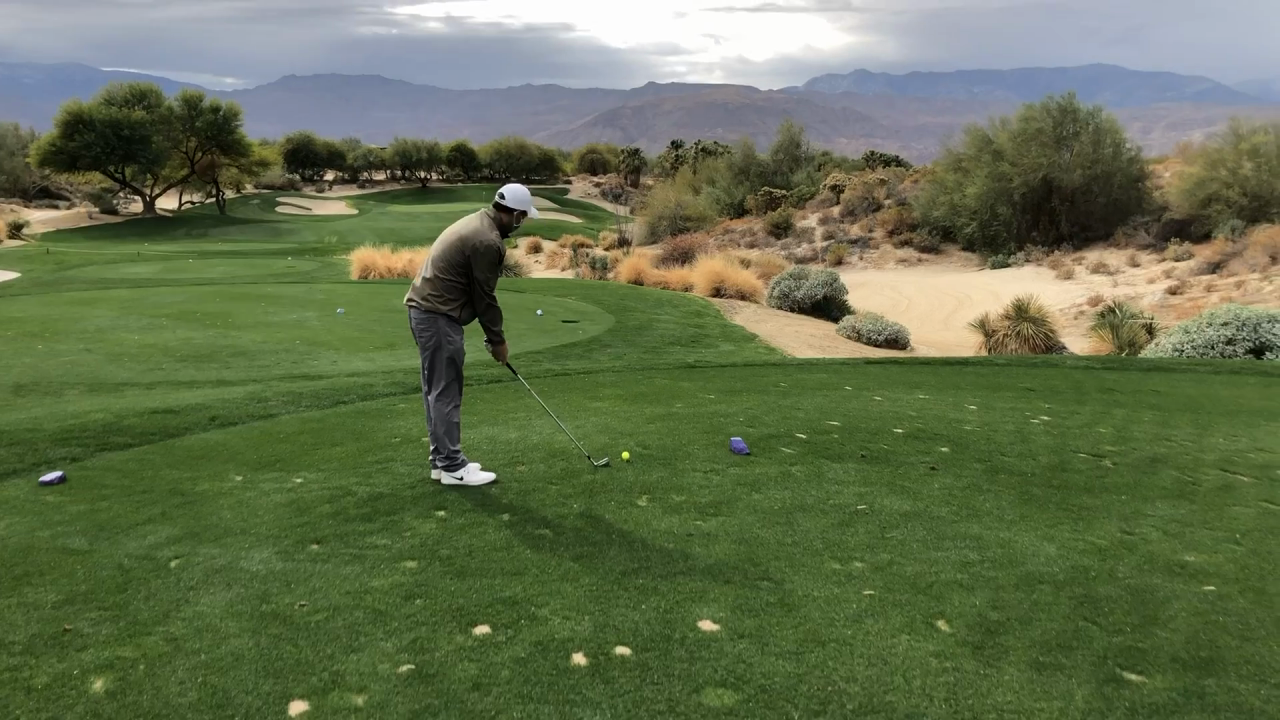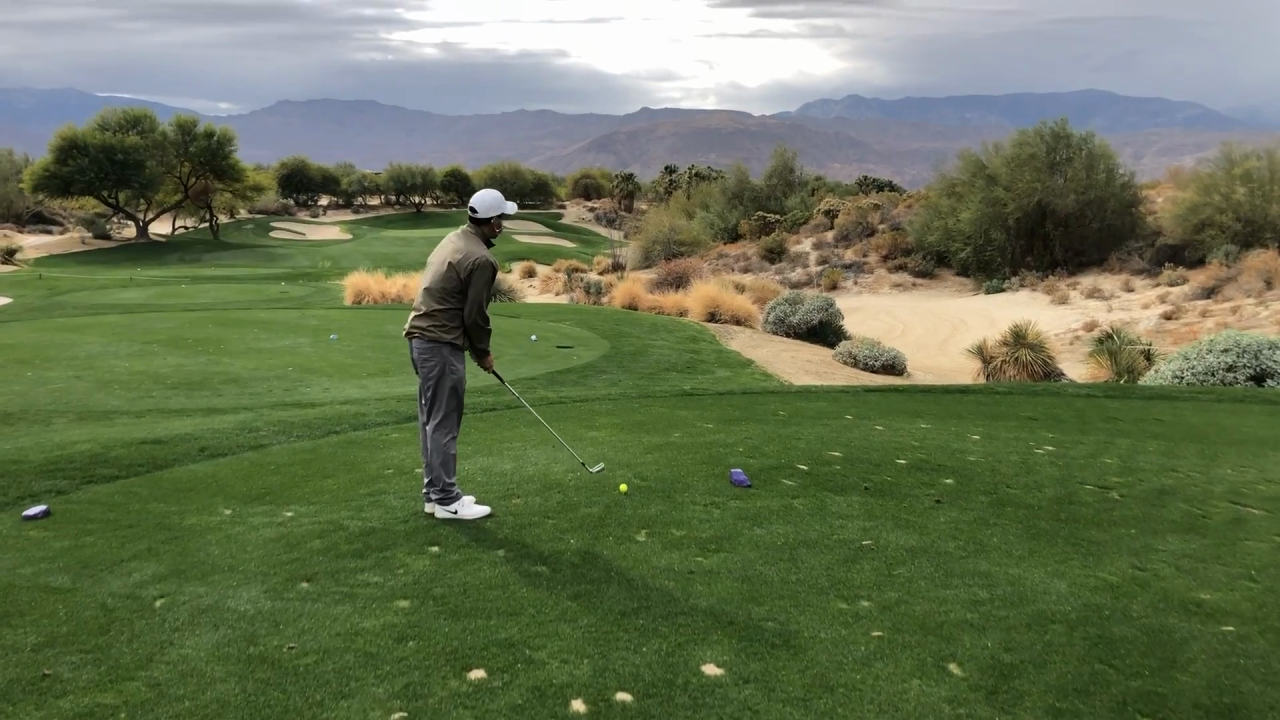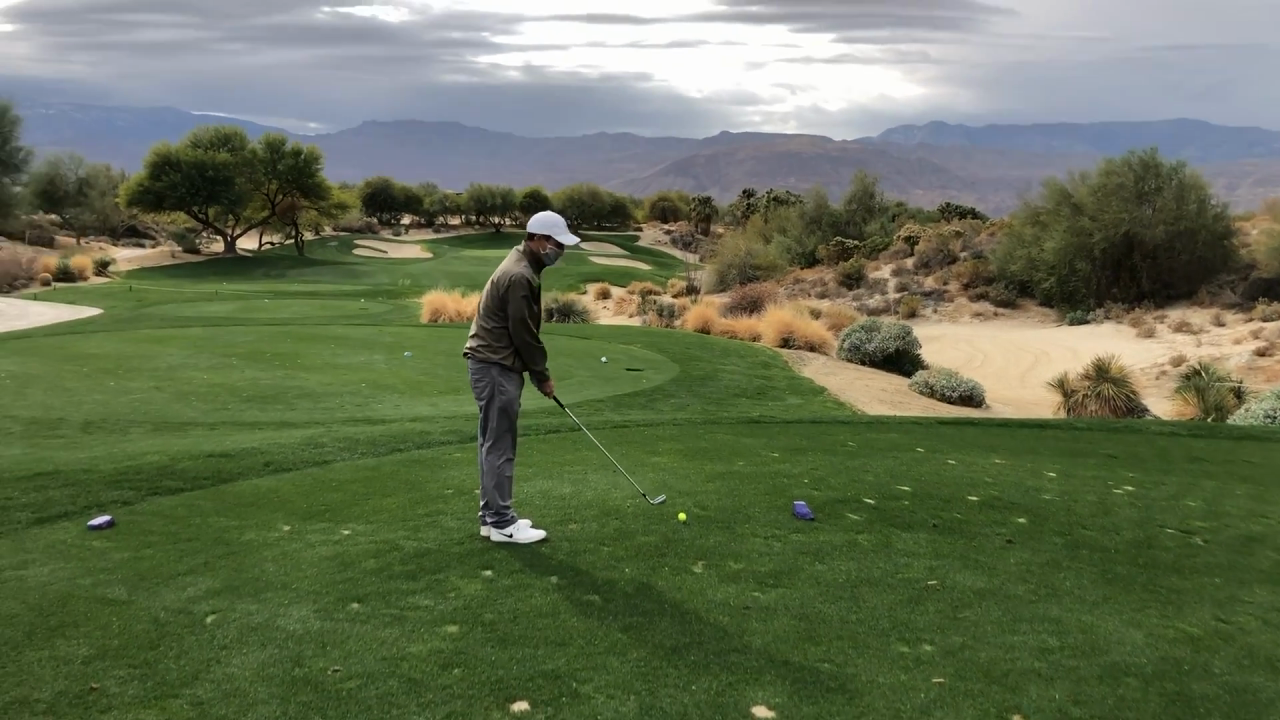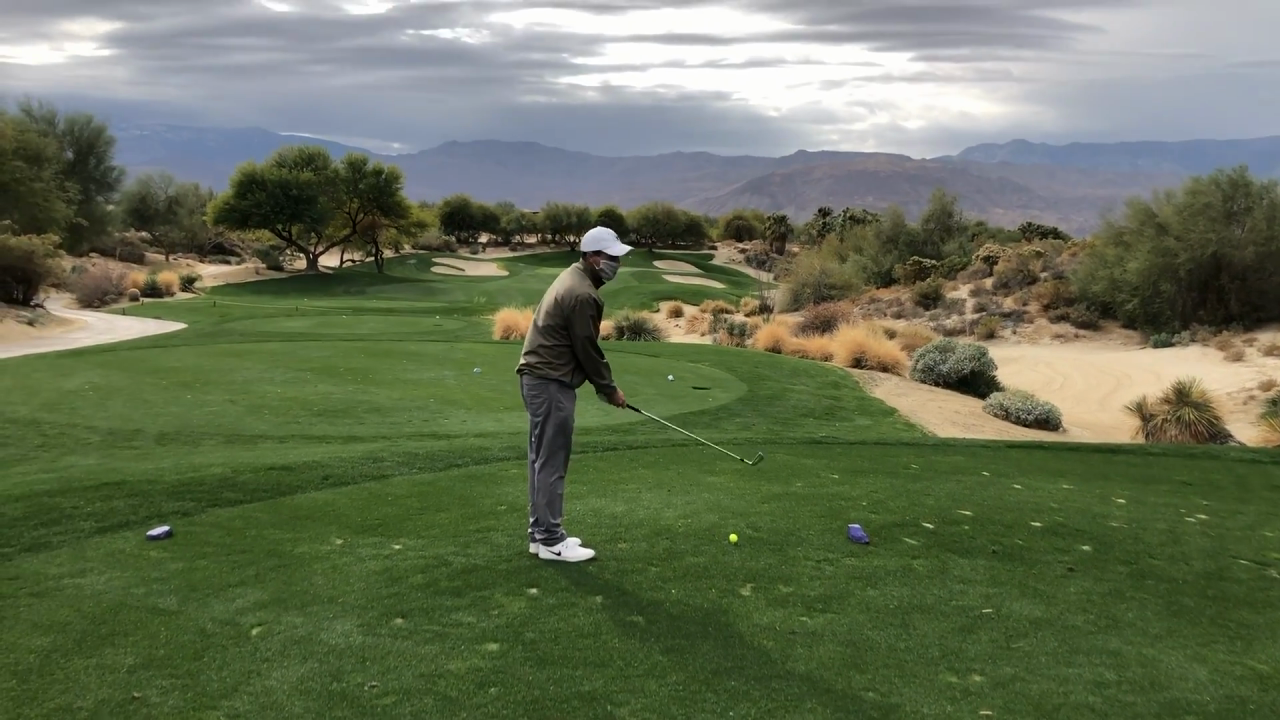
dt=0.7s
person 1, frame 1
left shoulder: (476, 221)
right shoulder: (488, 241)
right elbow: (484, 296)
left wrist: (492, 335)
right wrist: (498, 340)
left hip: (425, 309)
right hip: (438, 315)
left knee: (437, 390)
right knee: (446, 392)
left ankle: (442, 459)
right ankle: (451, 466)
person 1, frame 2
left shoulder: (454, 239)
right shoulder: (481, 259)
right elbow: (474, 314)
left wrist: (477, 349)
right wrist: (483, 353)
left hip: (423, 337)
right hip: (441, 345)
left knee: (433, 420)
right knee: (444, 423)
left ankle: (436, 492)
right ankle: (445, 500)
person 1, frame 3
left shoulder: (520, 265)
right shoulder: (520, 276)
right elbow: (523, 333)
left wrist: (535, 372)
right wrist: (543, 375)
left hip: (492, 363)
right hip: (496, 367)
left knee: (493, 443)
right knee: (500, 445)
left ankle: (492, 514)
right ankle: (501, 523)
person 1, frame 4
left shoulder: (571, 277)
right shoulder: (584, 295)
right elbow: (587, 349)
left wrist: (601, 384)
right wrist: (609, 389)
left hip: (537, 377)
right hip: (551, 383)
left knee: (542, 459)
right knee: (552, 463)
left ankle: (541, 532)
right ankle: (551, 541)
